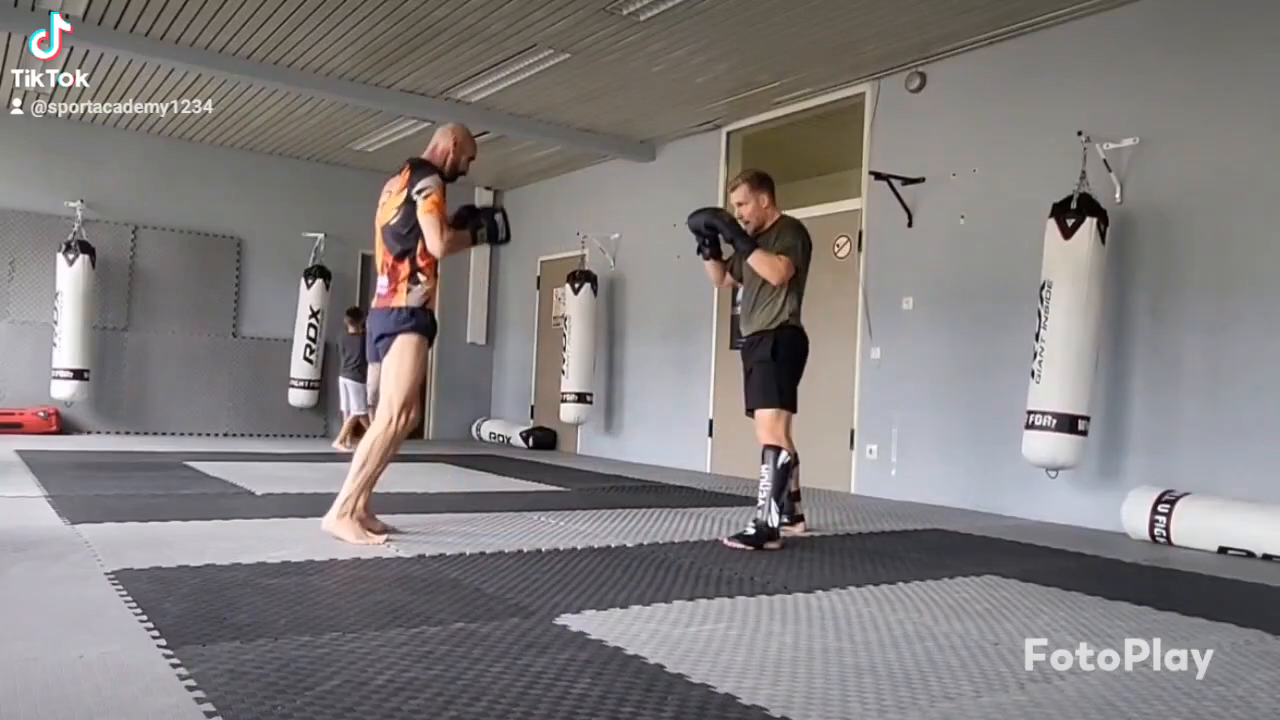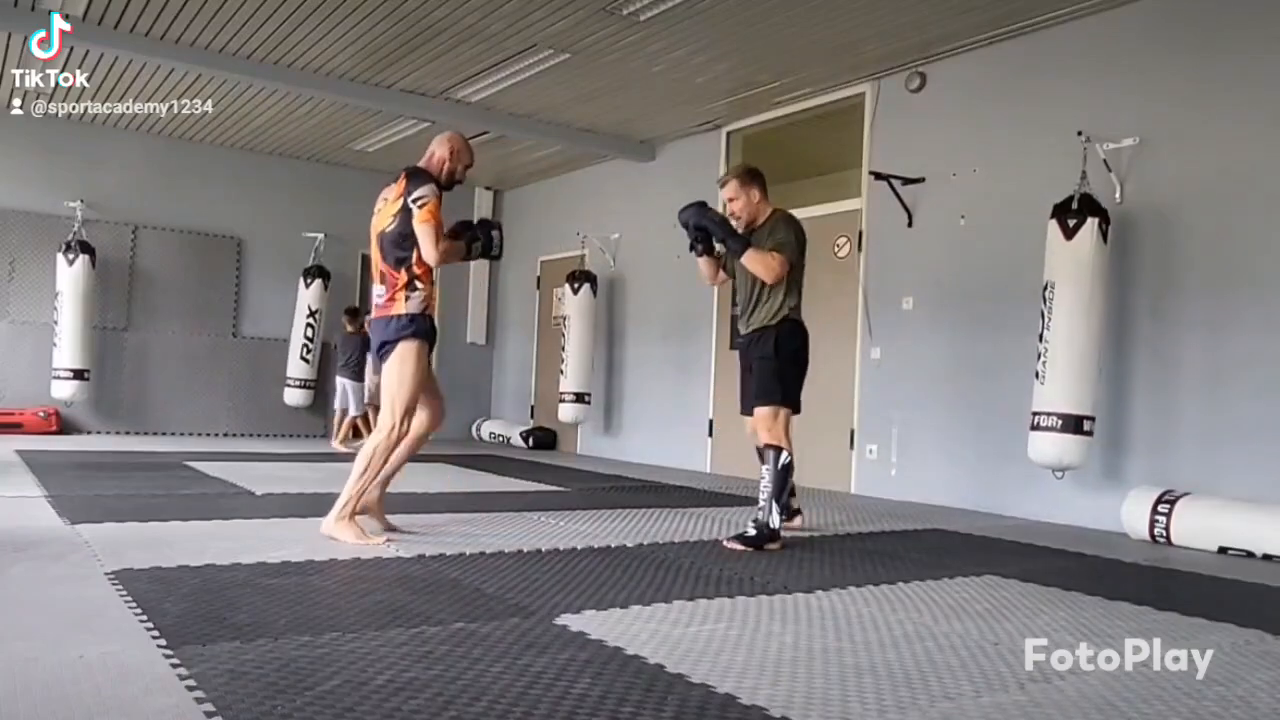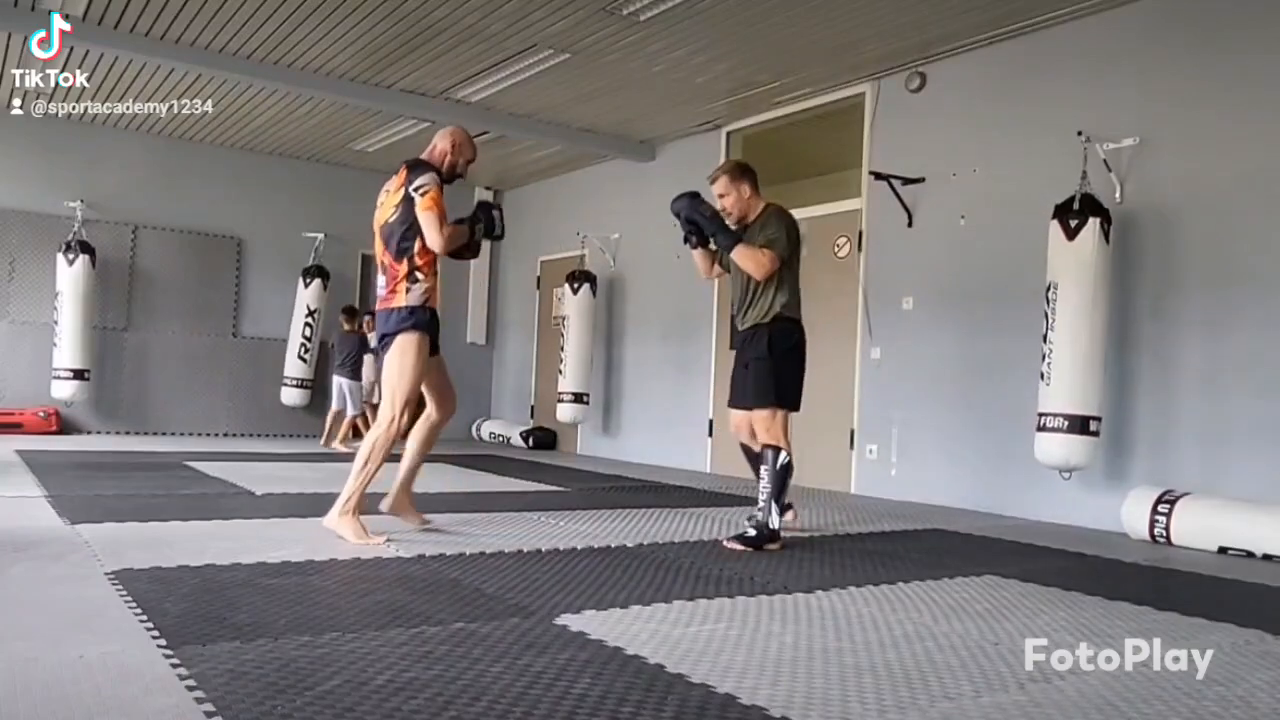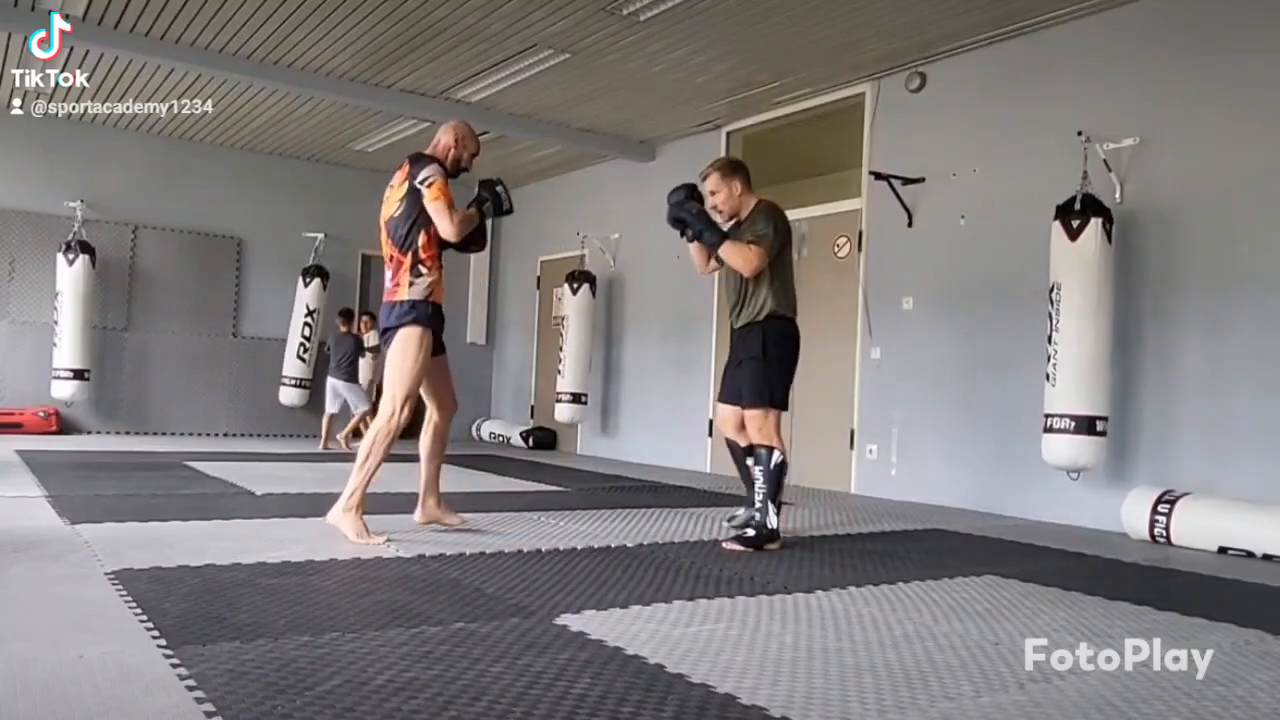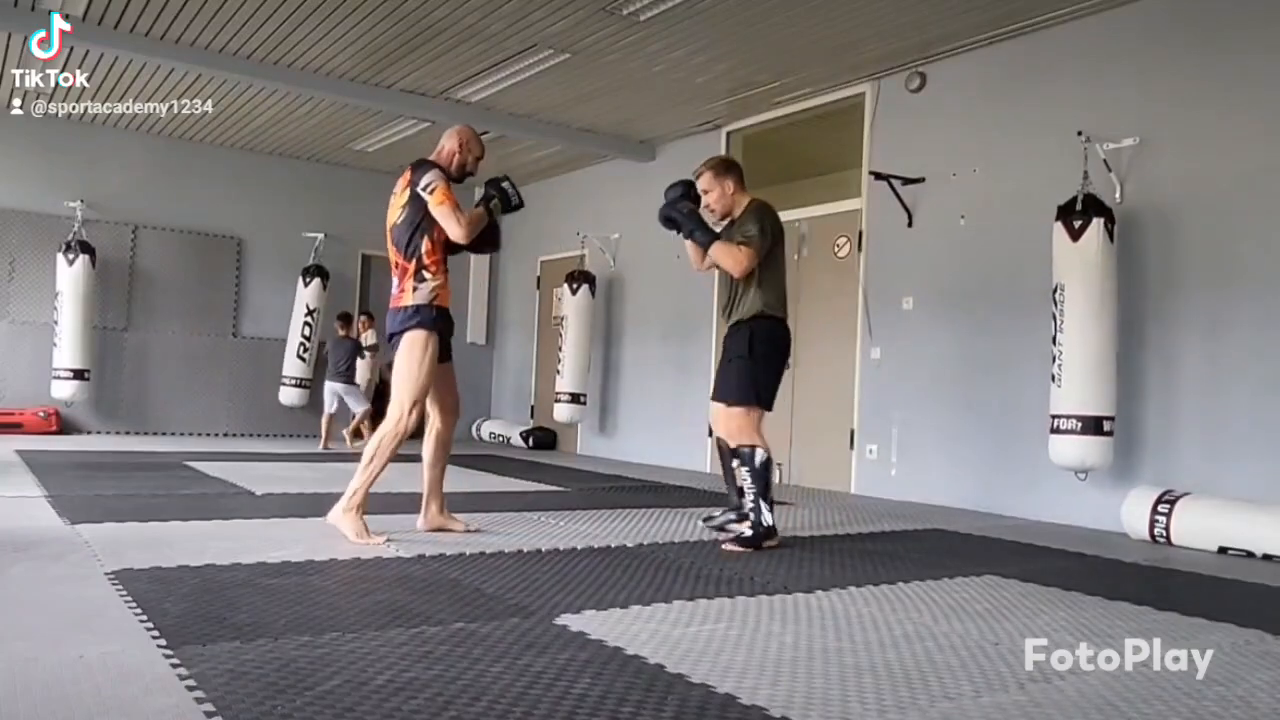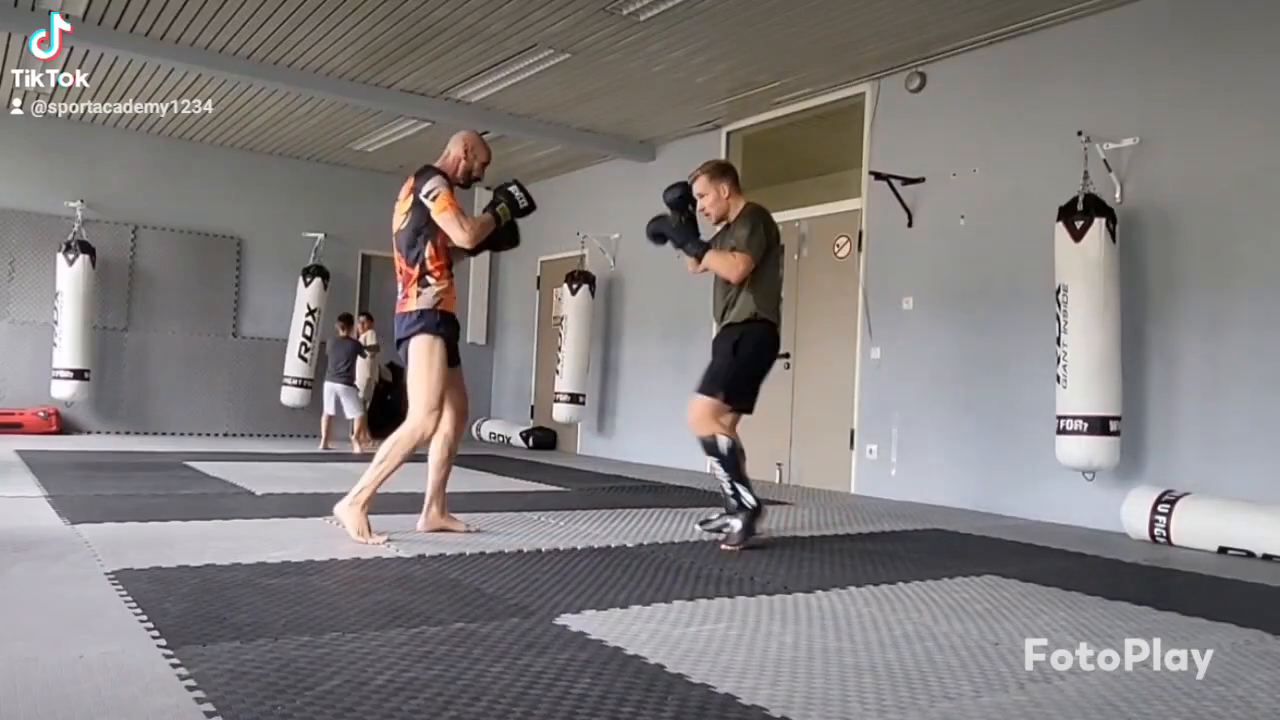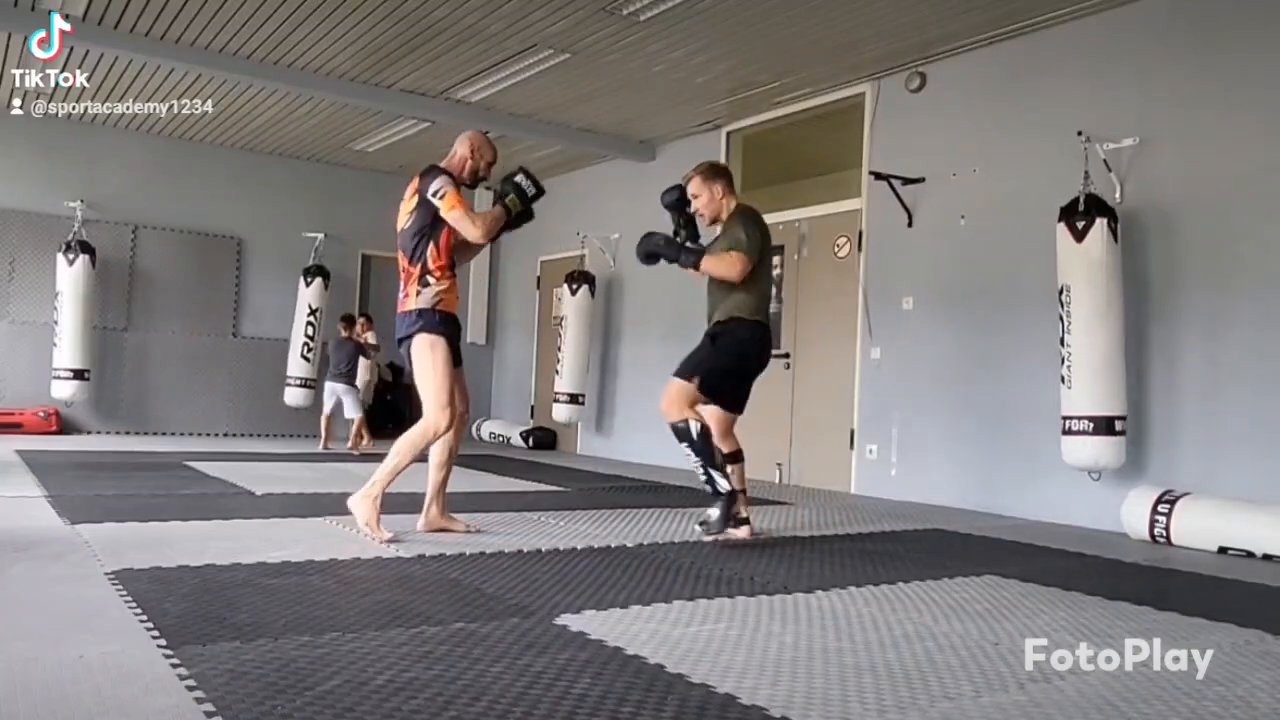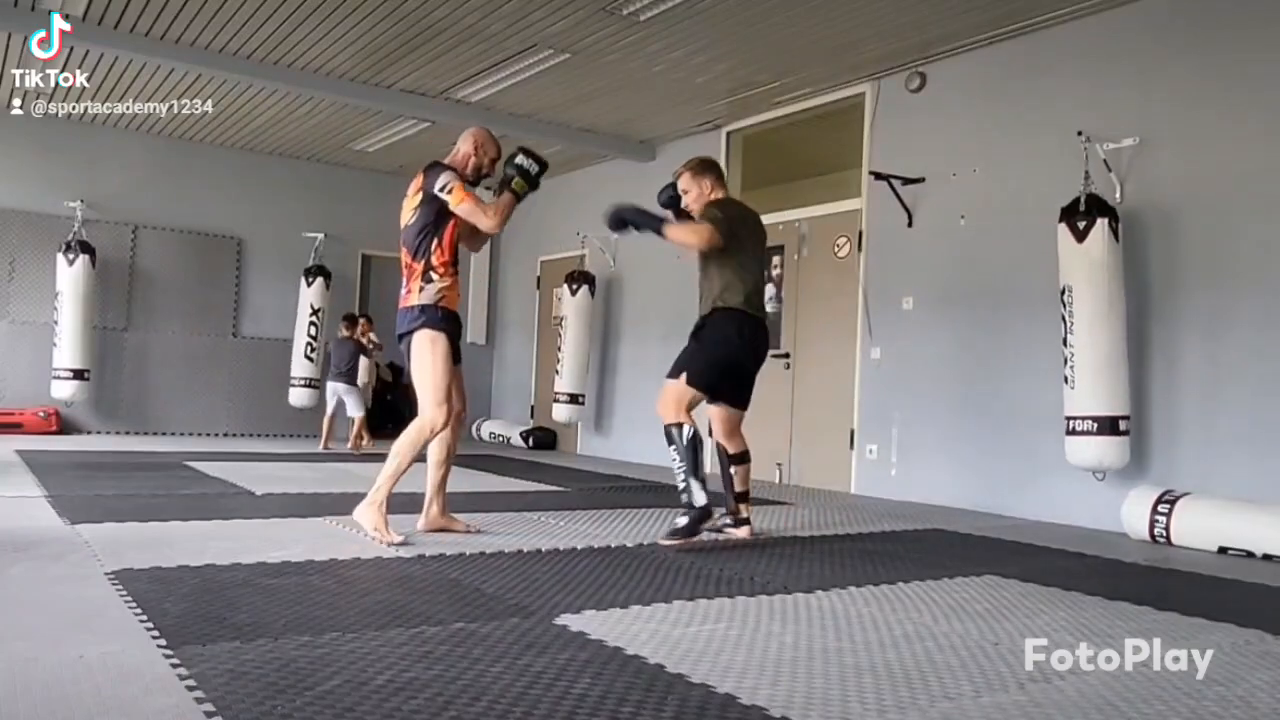
dt=0.1s
person 1, frame 1
left shoulder: (398, 183)
right shoulder: (428, 180)
right elbow: (438, 245)
left wrist: (457, 227)
right wrist: (476, 231)
left hip: (388, 311)
right hip: (405, 312)
left knee: (406, 415)
right knee: (393, 417)
left ankle: (359, 504)
right ankle: (341, 512)
person 1, frame 2
left shoulder: (395, 192)
right shoulder: (423, 188)
right elbow: (434, 256)
left wrist: (454, 242)
right wrist: (470, 244)
left hip: (393, 318)
right hip: (405, 319)
left knee: (431, 409)
right knee: (395, 423)
left ankle: (371, 493)
right ankle: (341, 514)
person 1, frame 3
left shoulder: (398, 183)
right shoulder: (424, 178)
right elbow: (438, 241)
left wrist: (458, 235)
right wrist: (472, 228)
left hip: (400, 310)
right hip: (408, 311)
left knee: (443, 404)
right knee: (395, 417)
left ankle: (400, 493)
right ankle: (344, 510)
person 1, frame 4
left shoulder: (408, 179)
right shoulder: (427, 171)
right elbow: (452, 228)
left wrist: (462, 235)
right wrist: (483, 207)
left hip: (417, 307)
right hip: (412, 307)
left knee: (444, 405)
right knee: (396, 410)
left ankle: (429, 503)
right ankle: (347, 507)
person 1, frame 5
left shoulder: (416, 184)
right shoulder: (429, 176)
right elbow: (461, 230)
left wrist: (456, 241)
right wrist: (491, 205)
left hip: (426, 312)
right hip: (418, 311)
left knee: (446, 412)
right knee: (404, 415)
left ankle: (432, 510)
right ankle: (349, 506)
person 1, frame 6
left shoulder: (429, 191)
right shoulder: (431, 183)
right elbow: (465, 236)
left wrist: (485, 234)
right wrist: (500, 210)
left hip: (437, 318)
right hip: (422, 317)
left knee: (456, 414)
right knee: (425, 420)
left ankle: (433, 511)
right ankle: (357, 500)
person 1, frame 7
left shoulder: (436, 190)
right shoulder: (436, 182)
left elbow: (457, 253)
right elbow: (477, 231)
left wrist: (497, 223)
right wrist: (508, 202)
left hip: (437, 317)
right hip: (424, 316)
left knee: (458, 416)
right knee: (439, 418)
left ankle: (434, 511)
right ankle: (369, 494)
person 1, frame 8
left shoulder: (440, 189)
right shoulder: (440, 177)
left elbow: (474, 240)
right elbow: (490, 223)
left wrist: (507, 191)
right wrist: (514, 187)
left hip: (436, 314)
right hip: (425, 313)
left knee: (454, 414)
right knee: (436, 414)
left ankle: (433, 511)
right ankle: (373, 504)
person 2, frame 1
left shoulder: (790, 231)
right shoulder: (754, 239)
left elbow: (778, 273)
right elbow: (721, 280)
left wrist: (738, 240)
right wrist: (709, 246)
left hip: (780, 341)
right hip: (756, 342)
left knee: (771, 427)
right knee: (775, 432)
left ankle: (767, 526)
right ankle: (791, 513)
person 2, frame 2
left shoulder: (784, 225)
right shoulder: (748, 235)
left elbow: (772, 270)
right elbow: (713, 277)
left wrist: (728, 236)
right wrist: (702, 242)
left hip: (781, 337)
right hip: (753, 339)
left knee: (770, 427)
right knee: (762, 430)
left ankle: (769, 526)
right ankle: (785, 507)
person 2, frame 3
left shoulder: (777, 220)
right shoulder: (741, 231)
left elbow: (762, 267)
right elbow: (709, 270)
left wrist: (720, 231)
right wrist: (696, 235)
left hip: (777, 335)
right hip: (750, 337)
left knee: (767, 426)
right knee: (742, 426)
left ankle: (768, 527)
right ankle: (775, 502)
person 2, frame 4
left shoulder: (768, 216)
right shoulder: (741, 226)
left elbow: (750, 263)
right elbow: (705, 265)
left wrist: (707, 227)
right wrist: (694, 230)
left hip: (771, 332)
right hip: (748, 334)
left knee: (761, 428)
right knee: (728, 420)
left ankle: (767, 526)
right ankle: (759, 505)
person 2, frame 5
left shoulder: (759, 215)
right shoulder: (735, 225)
left elbow: (739, 264)
right elbow: (701, 262)
left wrist: (697, 227)
right wrist: (688, 227)
left hip: (760, 332)
right hip: (741, 333)
left knee: (742, 426)
right knee: (722, 422)
left ankle: (763, 524)
right ankle: (742, 508)
person 2, frame 6
left shoulder: (752, 218)
right shoulder: (734, 228)
left elbow: (735, 269)
right elbow: (701, 263)
left wrist: (687, 241)
right wrist: (684, 223)
left hip: (750, 335)
right hip: (742, 337)
left knee: (702, 416)
right knee: (715, 426)
left ankle: (747, 503)
right ankle: (735, 511)
person 2, frame 7
left shoulder: (744, 219)
right shoulder: (732, 227)
left elbow: (735, 269)
right elbow: (704, 266)
left wrist: (678, 252)
right wrist: (682, 227)
left hip: (737, 334)
right hip: (735, 336)
left knee: (674, 402)
right knee: (716, 425)
left ankle: (723, 490)
right ankle: (736, 514)
person 2, frame 8
left shoulder: (724, 211)
right shoulder: (745, 220)
left elbow: (700, 238)
right elbow: (708, 251)
left wrist: (646, 219)
right wrist: (680, 214)
left hip: (726, 327)
right hip: (750, 331)
left knee: (671, 403)
right knee: (726, 424)
left ankle: (695, 505)
right ankle: (738, 514)
